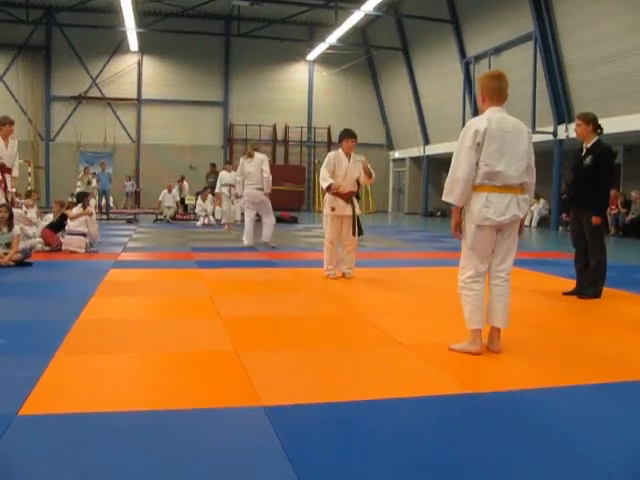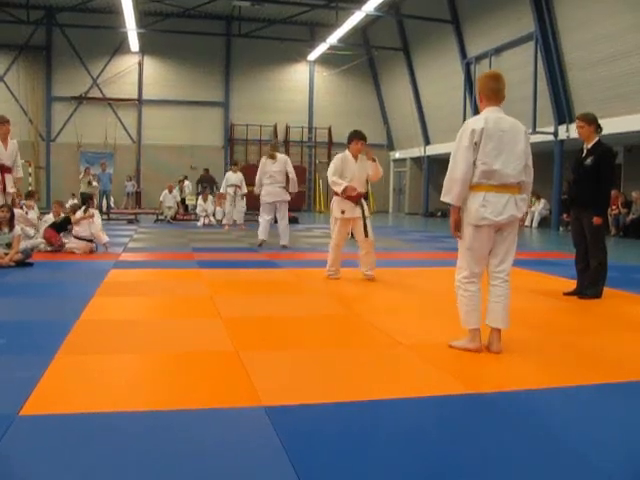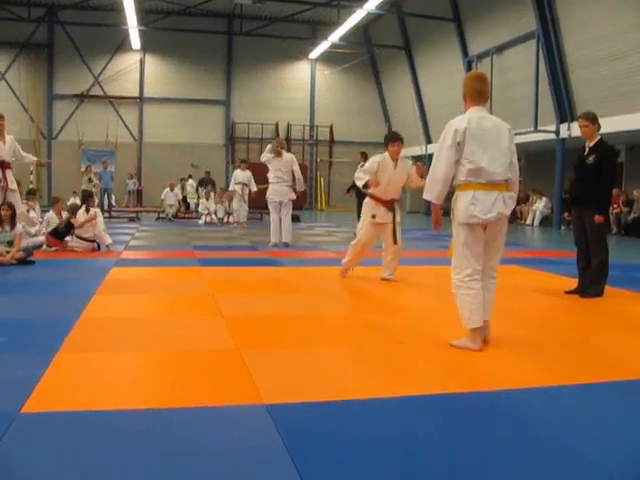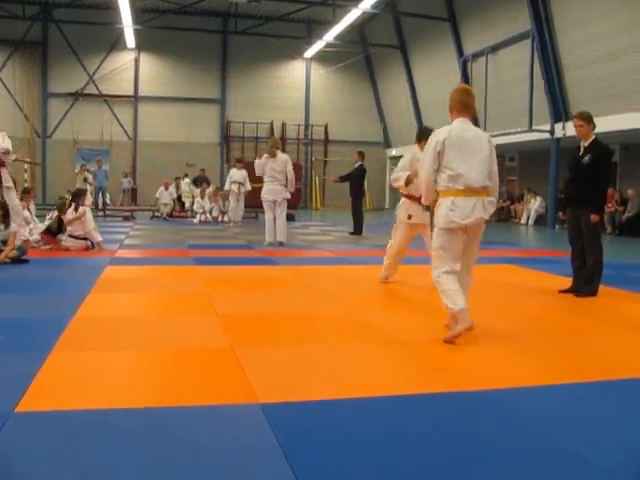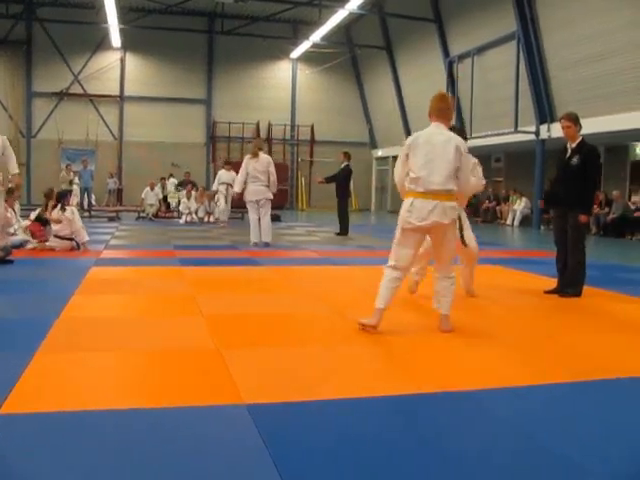
dt=0.4s
person 1, frame 1
left shoulder: (477, 125)
right shoulder: (522, 129)
left elbow: (462, 171)
right elbow: (530, 173)
left wrist: (456, 208)
right wrist: (522, 209)
left hip: (482, 203)
right hip: (511, 204)
left knee: (472, 273)
right knee: (501, 273)
left ankle: (475, 338)
right ankle: (495, 337)
person 1, frame 2
left shoulder: (474, 125)
right shoulder: (519, 129)
left elbow: (460, 170)
right elbow: (527, 173)
left wrist: (455, 208)
right wrist: (519, 207)
left hip: (481, 203)
right hip: (509, 204)
left knee: (468, 274)
right knee: (501, 274)
left ankle: (473, 336)
right ankle: (495, 337)
person 1, frame 3
left shoulder: (458, 125)
right shoulder: (504, 128)
left elbow: (443, 168)
right elbow: (514, 170)
left wrist: (436, 204)
right wrist: (508, 202)
left hip: (471, 200)
right hip: (499, 200)
left knee: (467, 271)
right knee: (489, 269)
left ankle: (474, 336)
right ankle: (484, 326)
person 1, frame 4
left shoulder: (441, 135)
right shoulder: (485, 138)
left elbow: (426, 175)
right elbow: (493, 179)
left wrist: (429, 201)
right wrist: (488, 207)
left hip: (452, 205)
right hip: (478, 206)
left knee: (444, 269)
right knee: (464, 268)
left ankle: (462, 317)
right ankle: (456, 316)
person 1, frame 5
left shoulder: (472, 162)
left elbow: (479, 183)
left wrist: (469, 183)
left hip: (456, 212)
left knee: (471, 250)
right knee: (427, 247)
left ankle: (468, 286)
right ankle: (416, 277)
person 2, frame 1
left shoulder: (604, 151)
right shoulder: (581, 152)
left elbow: (606, 184)
left wrist: (599, 212)
right wrist: (569, 208)
left hip: (592, 210)
right hip: (577, 209)
left knee: (595, 250)
right knee: (580, 249)
left ankle: (594, 288)
right ankle: (581, 285)
person 2, frame 2
left shoulder: (605, 151)
right shoulder: (581, 152)
left elbow: (607, 185)
left wrist: (600, 212)
right wrist: (570, 208)
left hip: (593, 210)
right hip: (578, 209)
left knee: (595, 250)
right knee: (580, 249)
left ankle: (594, 288)
right ankle: (582, 286)
person 2, frame 3
left shoulder: (606, 150)
right shoulder: (583, 151)
left elbow: (608, 183)
left wrist: (602, 211)
right wrist: (571, 207)
left hip: (594, 209)
right hip: (579, 208)
left knee: (597, 249)
right knee: (582, 248)
left ankle: (595, 287)
right ankle: (583, 284)
person 2, frame 4
left shoulder: (602, 150)
right shoulder: (577, 151)
left elbow: (603, 183)
left wrist: (597, 210)
right wrist: (566, 206)
left hip: (590, 208)
right hip: (574, 207)
left knee: (591, 248)
right knee: (576, 247)
left ankle: (589, 286)
right ankle: (577, 283)
person 2, frame 5
left shoulder: (589, 151)
right shoulder: (564, 152)
left elbow: (592, 183)
left wrist: (586, 211)
right wrist: (547, 199)
left hip: (577, 208)
right hip: (560, 207)
left knee: (575, 248)
right knee: (561, 247)
left ankle: (574, 287)
right ankle: (562, 284)
person 3, frame 1
left shoulder: (359, 160)
right shoulder: (332, 157)
left elbow: (366, 179)
right elbow: (324, 174)
left wrist: (367, 172)
right wrist: (330, 185)
left hip: (350, 202)
right hip: (333, 202)
left knee: (351, 239)
right knee: (331, 238)
left ankle: (347, 269)
right ankle: (331, 270)
person 3, frame 2
left shoulder: (365, 161)
right shoulder: (340, 159)
left elbow: (375, 177)
right elbow: (332, 178)
left wrist: (372, 160)
right wrist: (345, 187)
left hip: (359, 204)
right hip: (342, 203)
left knee: (366, 239)
right knee: (337, 240)
left ankle: (368, 270)
right ankle: (332, 271)
person 3, frame 3
left shoulder: (406, 164)
right shoulder: (377, 160)
left elbow: (414, 183)
right elbow: (359, 175)
left wrist: (420, 175)
right wrist: (368, 182)
left hip: (392, 208)
right hip: (374, 206)
left knee: (393, 244)
right knee: (362, 240)
left ankle: (388, 273)
right ankle: (346, 265)
person 3, frame 4
right shoulder: (411, 157)
right elbow: (395, 179)
right wrist: (410, 177)
left hip: (428, 208)
right hip: (410, 207)
right knee: (398, 244)
right ankle: (386, 273)
person 3, frame 5
left shoulder: (413, 140)
right shoulder: (458, 143)
left elbow: (399, 178)
right elbow: (464, 184)
right wrist: (452, 200)
left hip: (415, 207)
right hip: (444, 209)
left knee: (396, 265)
right knee: (445, 268)
left ankle: (377, 317)
right ankle: (444, 319)
